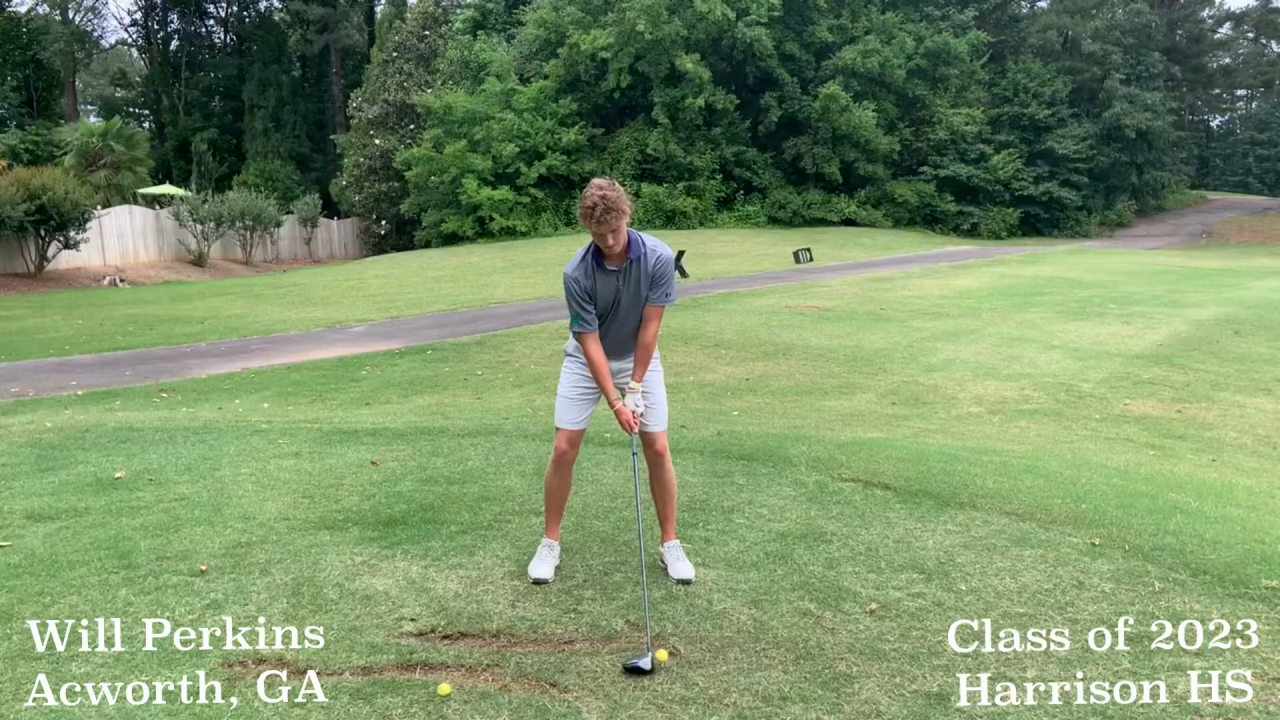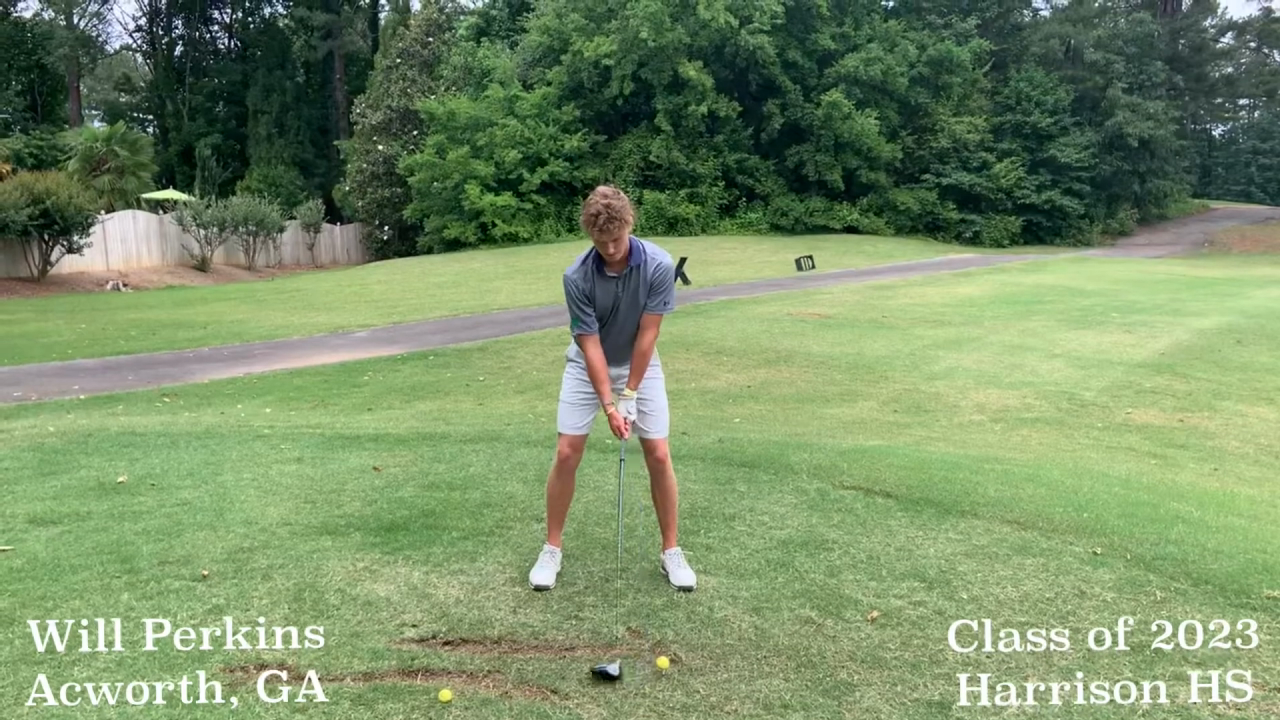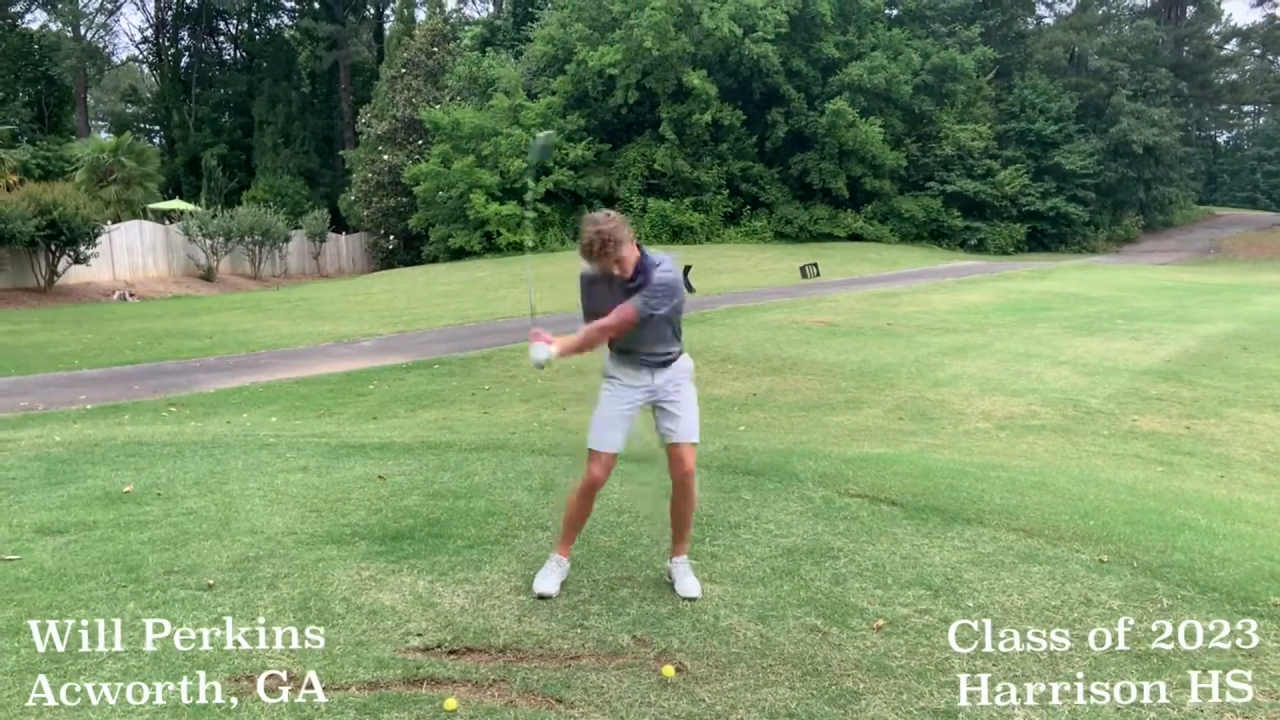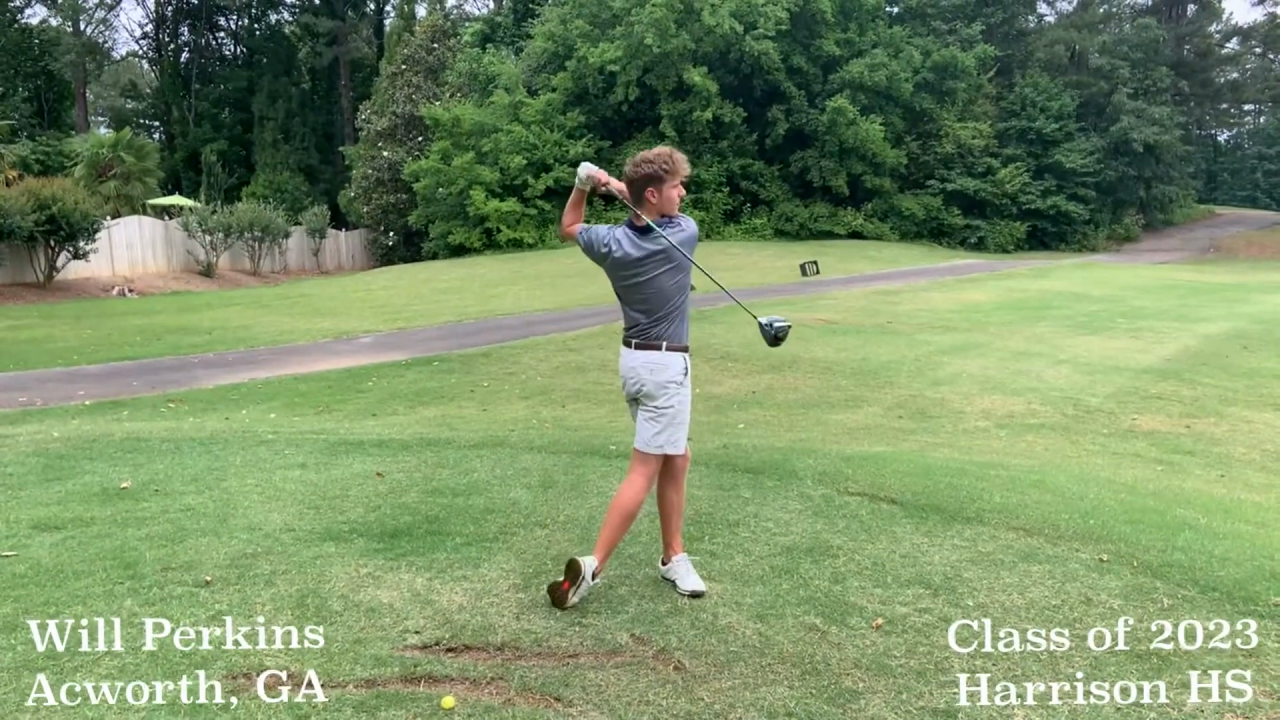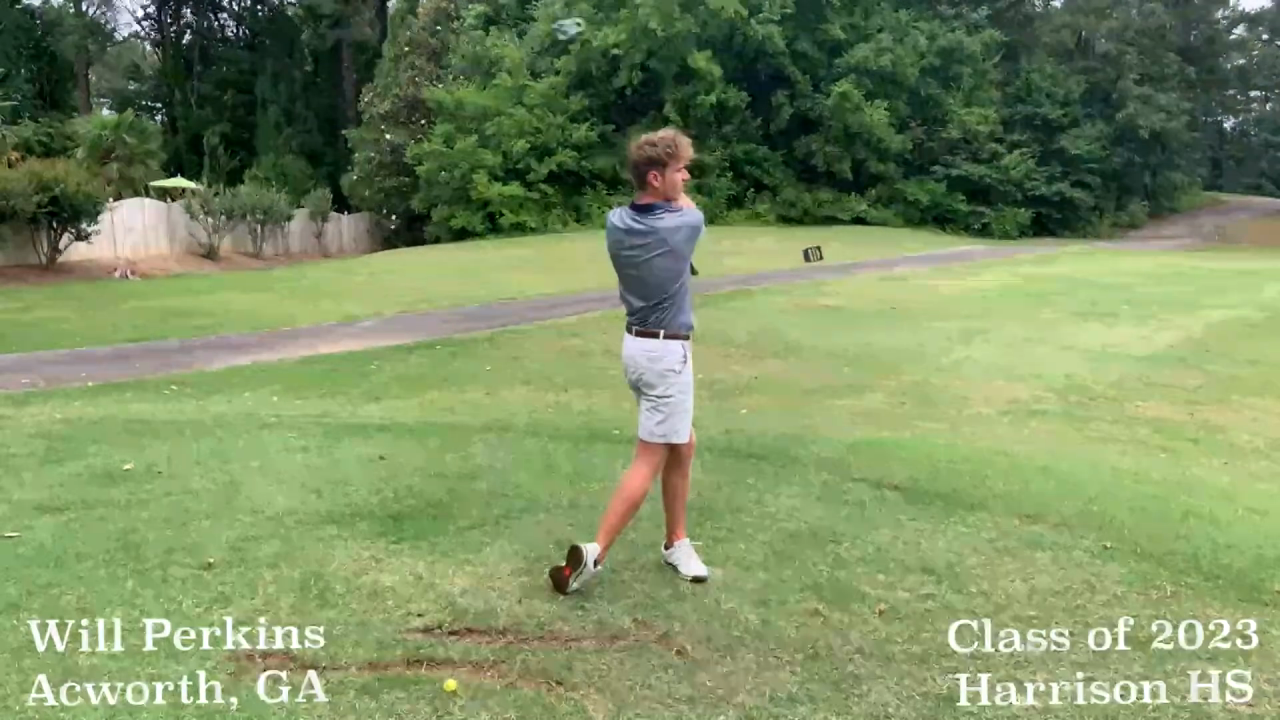
dt=1s
person 1, frame 1
left shoulder: (659, 257)
right shoulder: (577, 273)
left elbow: (649, 327)
right elbow: (590, 340)
left wrist: (635, 386)
right wrist: (614, 401)
left hip: (639, 359)
right hip: (586, 360)
left knee: (657, 450)
right knee: (563, 449)
left ankle: (670, 544)
right ankle: (550, 543)
person 1, frame 2
left shoulder: (659, 266)
right shoulder: (577, 276)
left elbow: (646, 336)
right elbow: (590, 342)
left wrist: (629, 394)
right wrist: (608, 405)
left hip: (639, 365)
right hip: (588, 367)
left knee: (659, 457)
right knee: (567, 455)
left ankle: (671, 551)
right ankle: (552, 549)
person 1, frame 3
left shoulder: (664, 274)
right shoulder: (601, 275)
left elbow: (609, 327)
left wrist: (560, 346)
right wrist: (560, 345)
left hip: (670, 369)
right hip: (625, 374)
left knee: (684, 470)
right knee: (596, 473)
left ankle: (679, 559)
right ankle: (561, 556)
person 1, frame 4
left shoulder: (609, 242)
right shoulder: (684, 234)
left elbow: (569, 227)
right elbow: (670, 216)
left wrist: (583, 184)
right wrist: (616, 185)
left hip: (634, 359)
right hip: (664, 364)
left knee: (676, 459)
right knee: (644, 471)
left ankle: (673, 556)
right ankle: (591, 566)
person 1, frame 5
left shoulder: (616, 223)
right shoulder: (685, 225)
left wrist: (668, 193)
right wrist: (677, 194)
left hip: (637, 344)
right hip: (667, 352)
left knee: (683, 445)
right knee: (650, 460)
left ankle: (676, 543)
right ankle: (593, 554)
